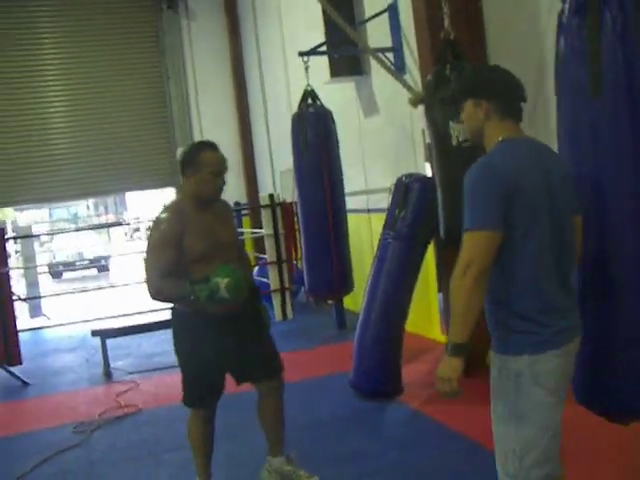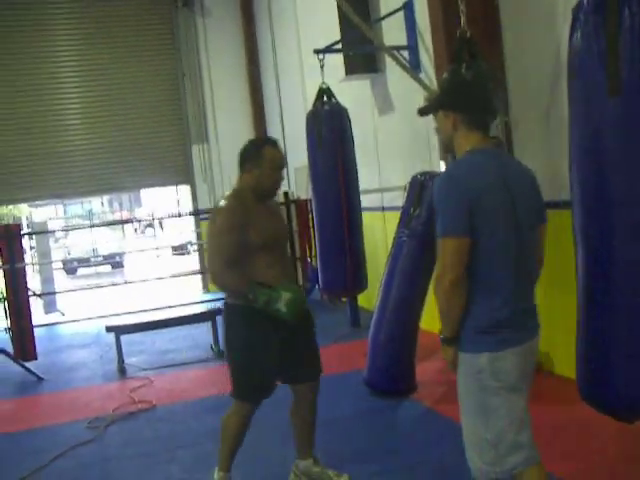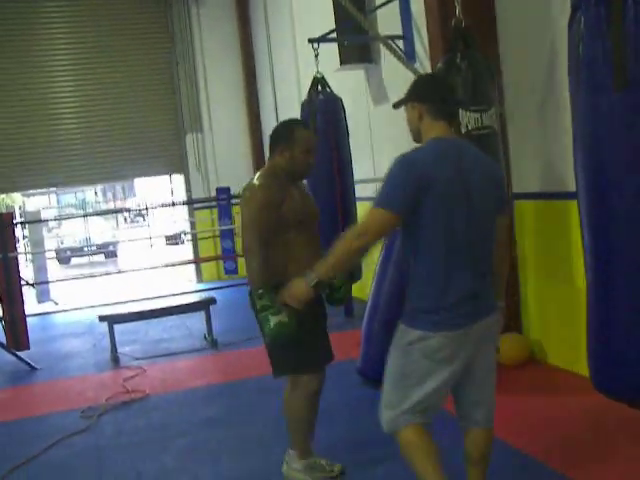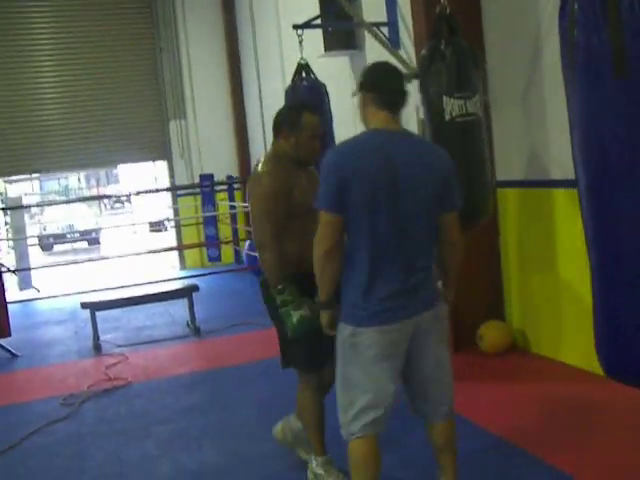
dt=0.4s
person 1, frame 1
left shoulder: (488, 171)
right shoulder: (555, 163)
left elbow: (472, 268)
right elbow: (574, 245)
left wrist: (455, 348)
left hip: (524, 340)
right hip: (562, 325)
right knee: (538, 436)
person 1, frame 2
left shoulder: (455, 181)
right shoulder: (522, 175)
left elbow: (450, 275)
right elbow: (536, 257)
left wrist: (450, 336)
left hip: (487, 342)
right hip: (523, 330)
right knee: (493, 436)
person 1, frame 3
left shoulder: (415, 165)
right shoulder: (488, 166)
left elbow: (364, 236)
right elbow: (499, 243)
left wrist: (311, 279)
left hip: (432, 322)
right hip: (484, 314)
left knee: (403, 413)
right knee: (478, 413)
person 1, frame 4
left shoulder: (341, 159)
right shoulder: (436, 159)
left elbow: (327, 247)
right elbow: (450, 239)
left wrist: (327, 302)
right wrist: (446, 287)
left hip: (367, 314)
right hip: (425, 307)
left knee: (362, 420)
right knee: (437, 405)
person 2, frame 1
left shoulder: (224, 210)
right shoulder: (170, 223)
right elbow: (157, 287)
left wrist: (255, 297)
right wrist: (207, 290)
left hip: (242, 313)
right hip: (199, 324)
left knee: (271, 384)
right knee: (204, 408)
person 2, frame 2
left shoulder: (271, 205)
right shoulder: (230, 213)
right elbow: (219, 273)
left wrist: (292, 296)
right wrist: (265, 297)
left hip: (287, 311)
right hip: (250, 318)
left knee: (307, 387)
right knee: (247, 402)
person 2, frame 3
left shoulder: (296, 186)
right shoulder: (263, 190)
right elbow: (253, 251)
right wrist: (266, 302)
left hip: (307, 295)
right hip: (282, 299)
left knee: (297, 377)
right knee: (310, 379)
person 2, frame 4
left shoulder: (303, 169)
right shoulder: (269, 177)
right elbow: (266, 244)
right wrist: (284, 297)
left hip: (319, 281)
right hip: (294, 286)
left knee: (331, 365)
right knee: (312, 373)
left ankle: (292, 427)
